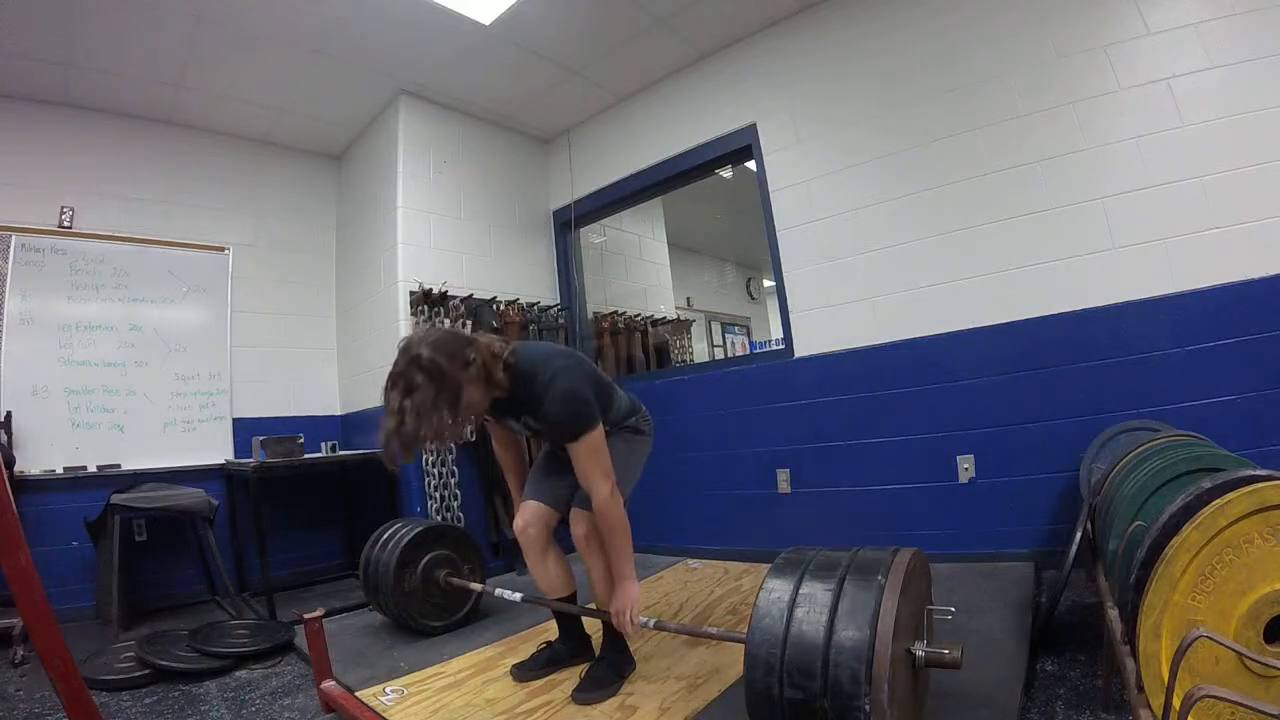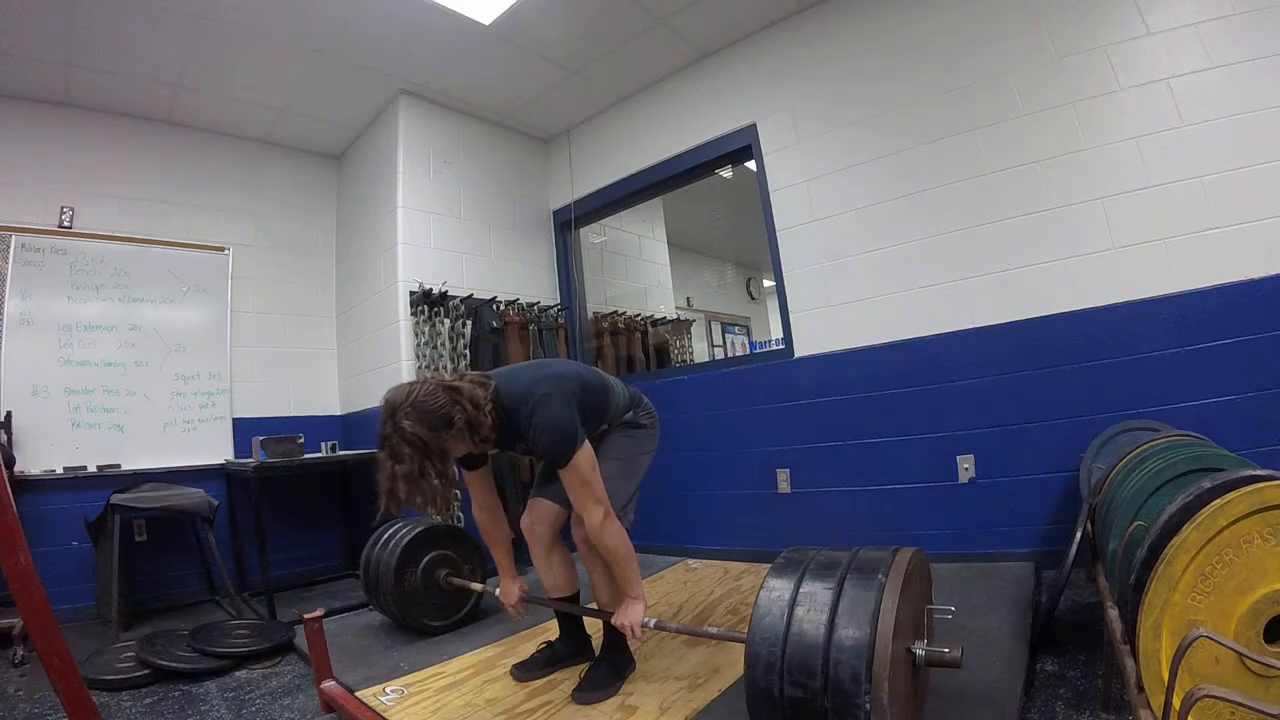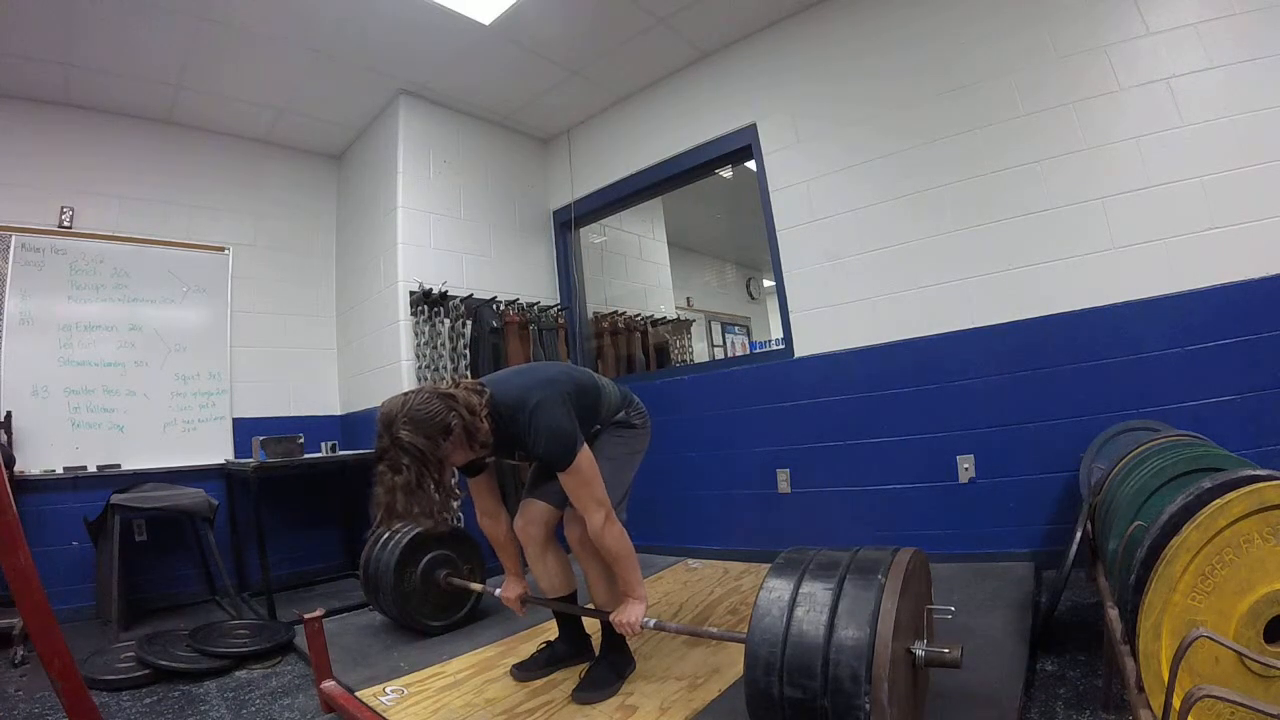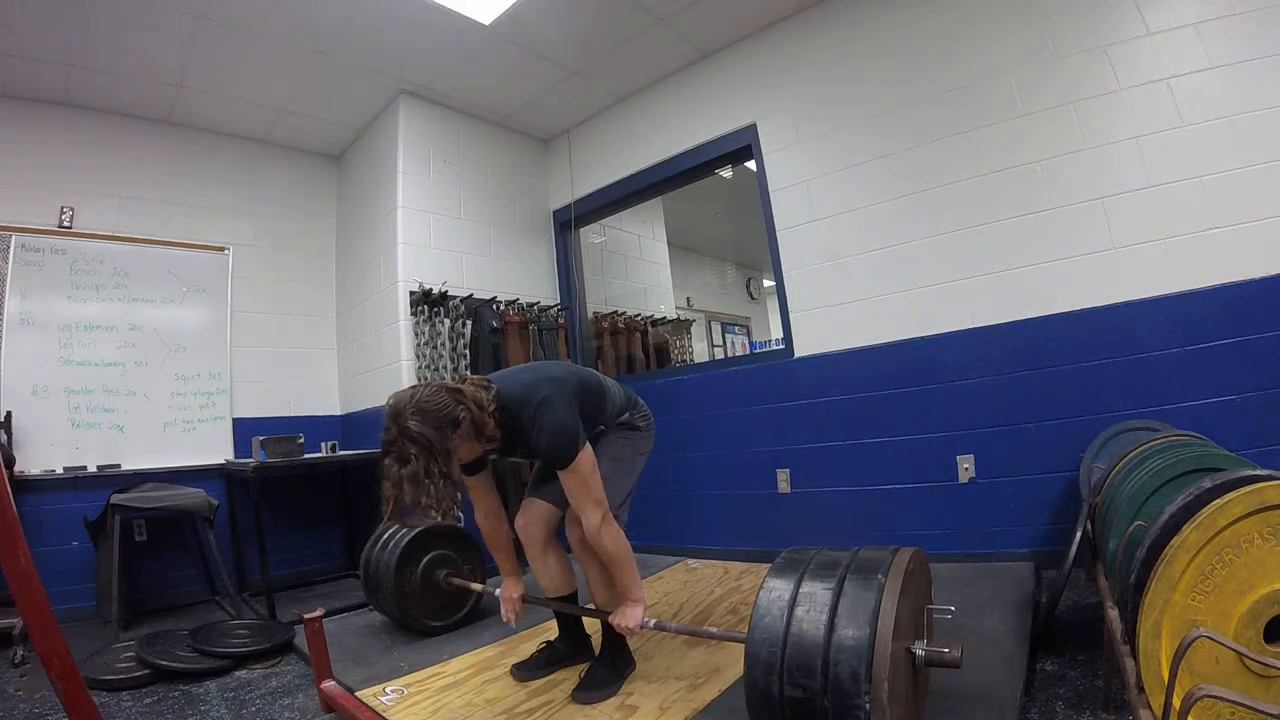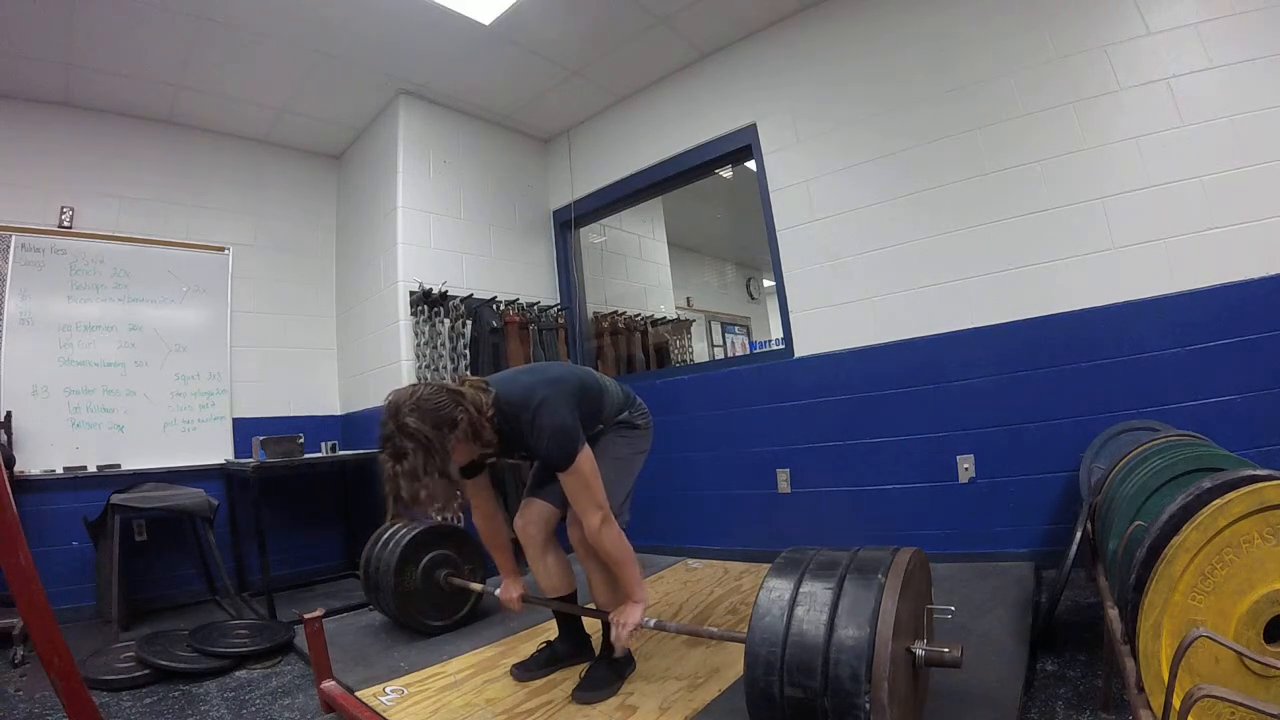
dt=1s
person 1, frame 1
left shoulder: (555, 384)
right shoulder: (486, 386)
left elbow: (602, 491)
right elbow: (507, 444)
left wrist: (626, 581)
right wrist: (521, 505)
left hip: (621, 432)
right hip: (567, 441)
left knee: (584, 529)
right knee: (529, 526)
left ankle: (616, 652)
right ankle: (572, 640)
person 1, frame 2
left shoulder: (542, 414)
right shoulder: (467, 417)
left elbow: (597, 514)
right elbow: (485, 508)
left wrist: (633, 598)
right wrist: (508, 577)
left hip: (627, 425)
right hip: (581, 430)
left knee: (585, 531)
right knee: (536, 525)
left ankle: (616, 652)
right ankle: (573, 639)
person 1, frame 3
left shoulder: (540, 418)
right shoulder: (464, 426)
left elbow: (599, 516)
right elbow: (491, 514)
left wrist: (635, 597)
right wrist: (513, 576)
left hip: (619, 424)
right hip: (574, 430)
left knee: (580, 530)
right knee: (529, 525)
left ankle: (615, 651)
right ankle: (573, 639)
person 1, frame 4
left shoulder: (544, 416)
right shoulder: (468, 427)
left elbow: (596, 518)
right elbow: (488, 514)
left wrist: (633, 600)
right wrist: (510, 578)
left hip: (622, 426)
right hip: (578, 432)
left knee: (581, 530)
right knee: (530, 525)
left ankle: (616, 651)
right ankle: (572, 639)
person 1, frame 5
left shoulder: (543, 418)
right shoulder: (466, 431)
left elbow: (596, 519)
right elbow: (485, 515)
left wrist: (635, 599)
right wrist: (510, 577)
left hip: (621, 425)
right hip: (576, 431)
left knee: (581, 529)
right knee: (529, 525)
left ankle: (615, 654)
right ankle: (572, 639)
